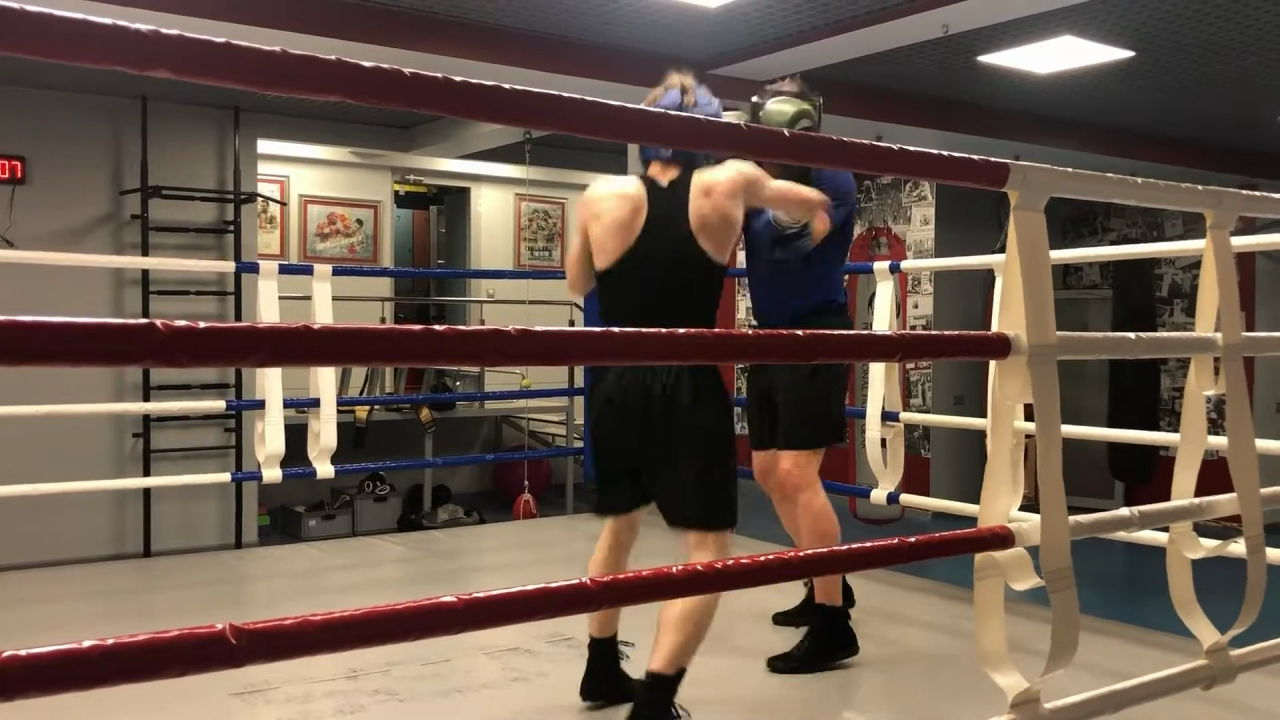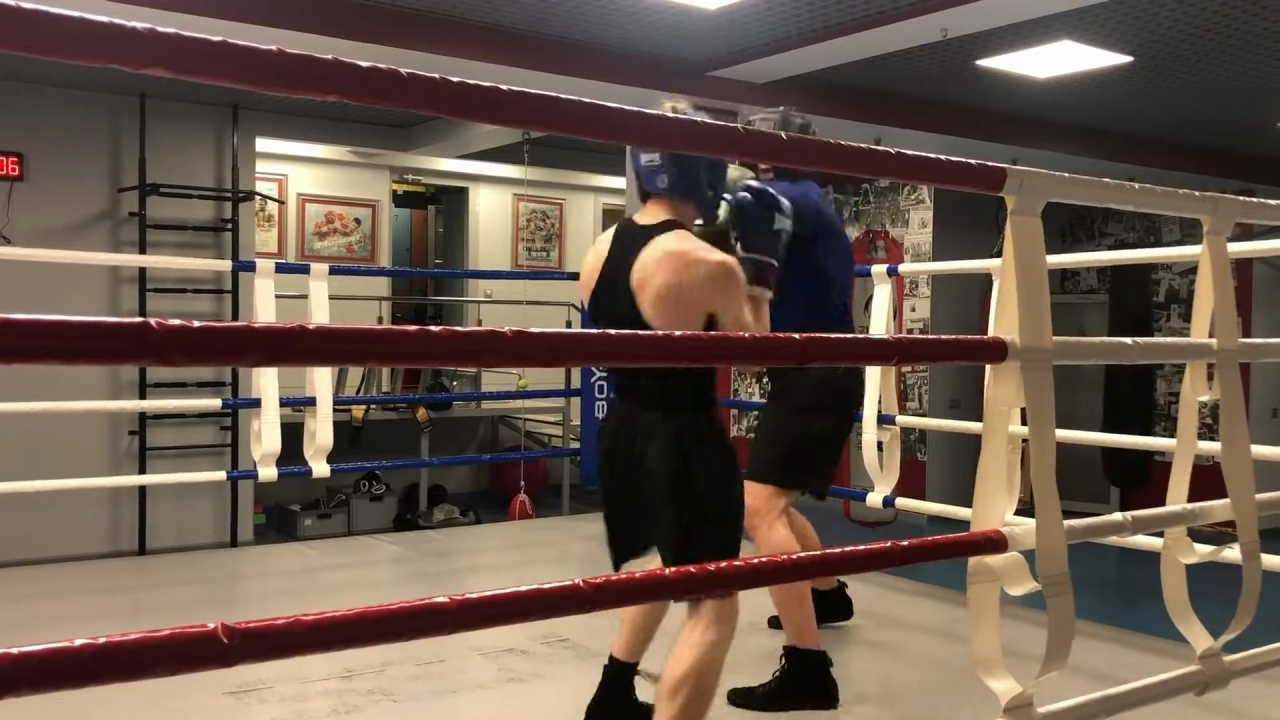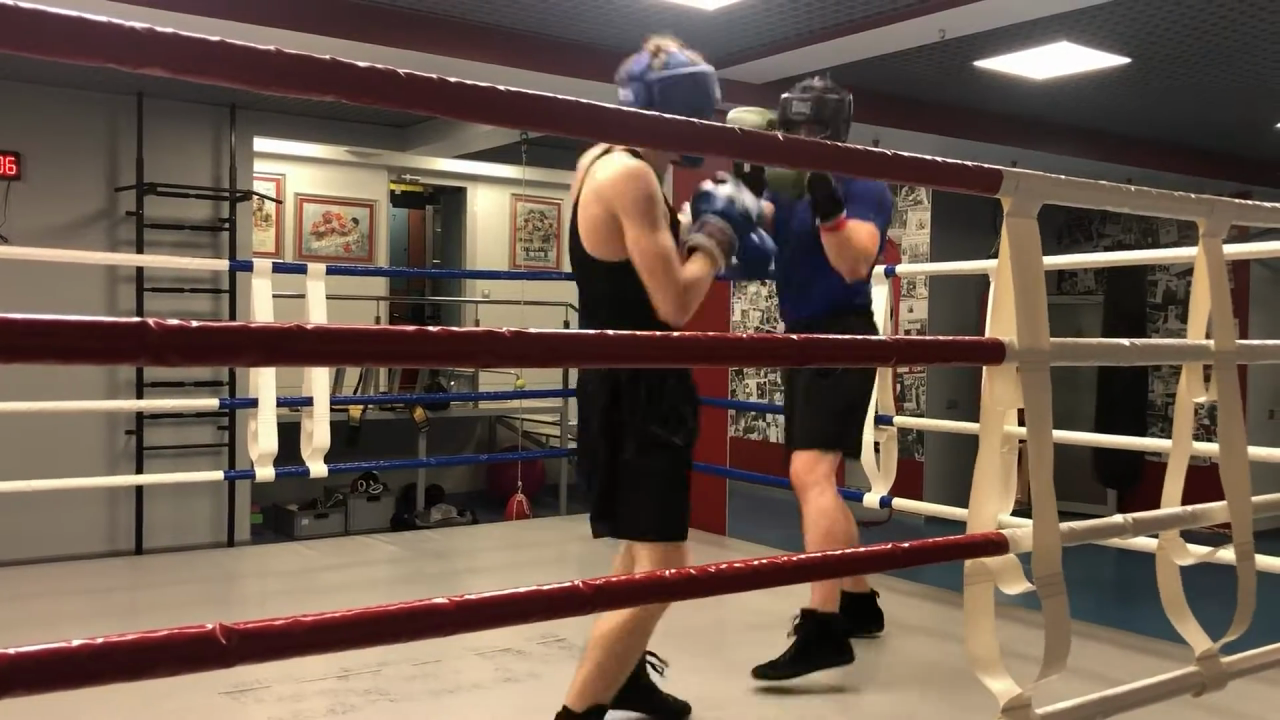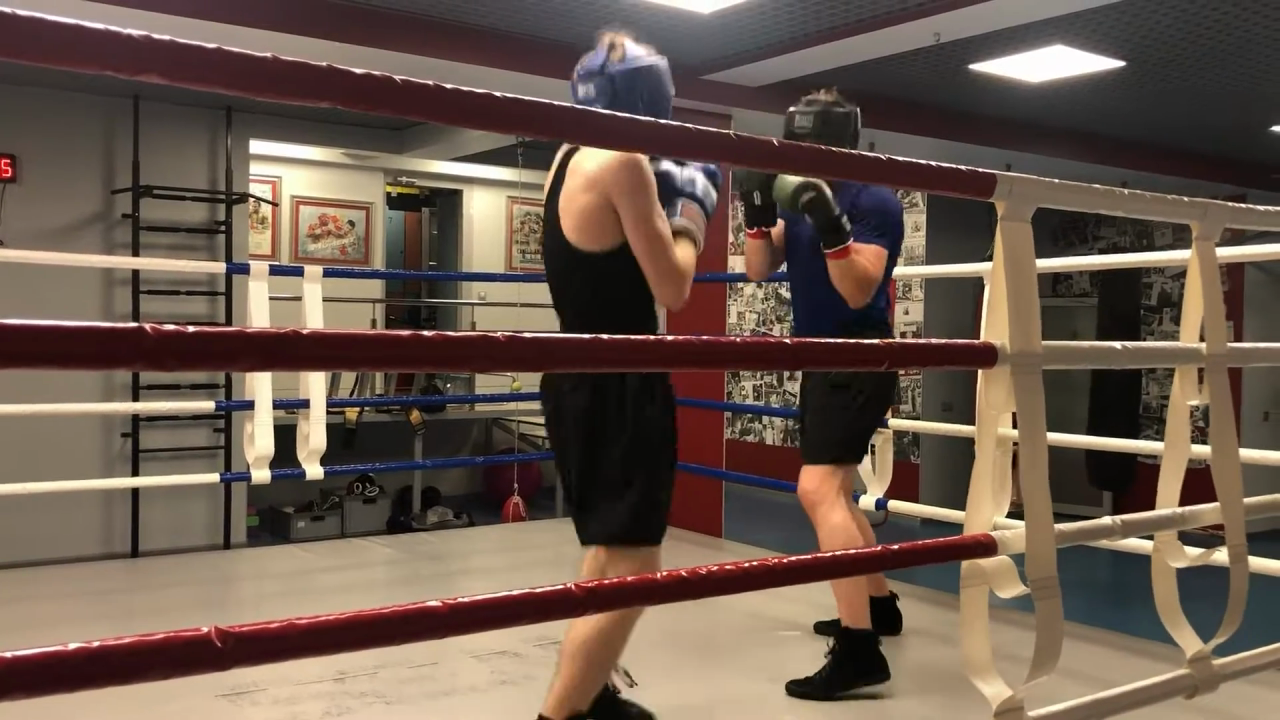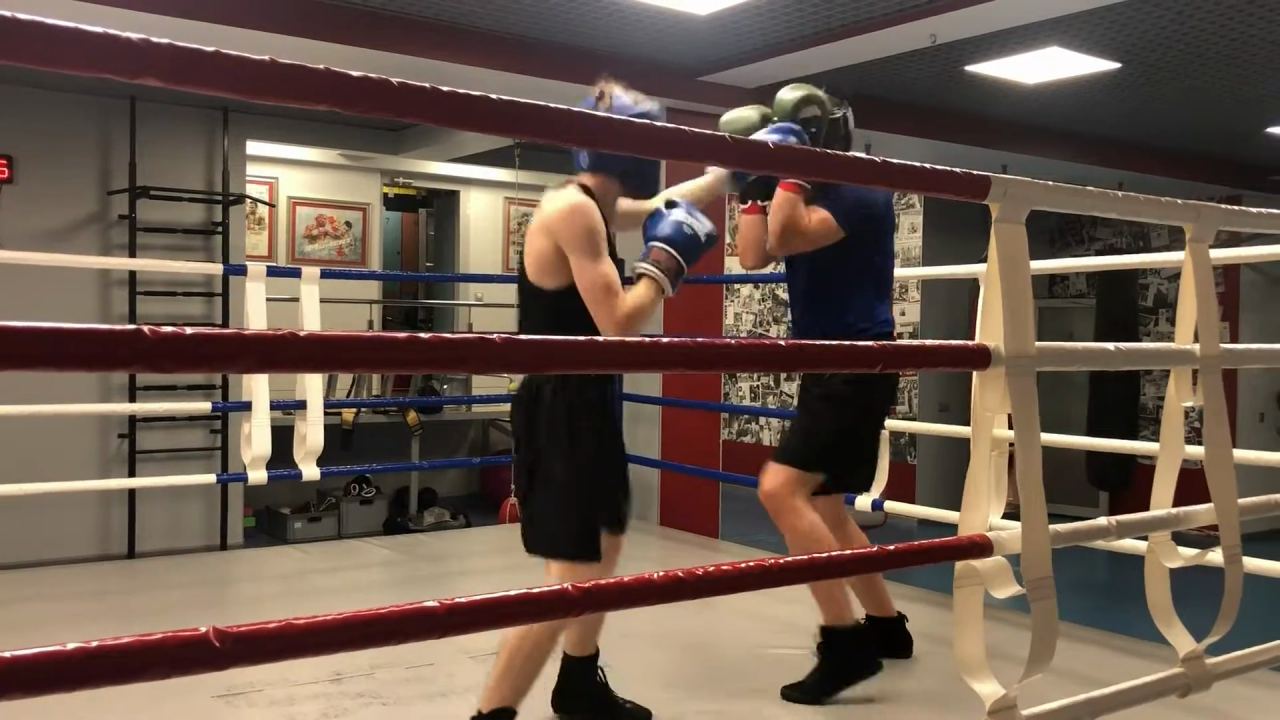
dt=0.5s
person 1, frame 1
left shoulder: (600, 196)
right shoulder: (730, 182)
left elbow: (578, 284)
right elbow: (813, 205)
left hip: (616, 384)
right hip: (684, 387)
left knee: (623, 524)
right knee: (708, 550)
person 1, frame 2
left shoulder: (603, 248)
right shoulder: (707, 265)
right wrist: (759, 258)
left hip: (625, 433)
right hip: (681, 439)
left knee: (676, 567)
right knee: (713, 608)
person 1, frame 3
left shoulder: (599, 162)
right shoulder: (631, 176)
right elbow: (674, 306)
left wrist: (711, 230)
right wrist: (717, 234)
left hip: (620, 383)
right hip: (638, 389)
left knee: (649, 549)
right knee: (659, 568)
person 1, frame 4
left shoulder: (567, 163)
right shoulder: (624, 164)
right elbow: (672, 291)
left wrist: (666, 191)
right wrist: (689, 214)
left hip: (577, 380)
right hip: (615, 386)
left knee: (613, 549)
right knee: (631, 569)
person 1, frame 5
left shoulder: (594, 208)
right shoulder: (574, 210)
left elbow: (660, 205)
right elbow: (619, 323)
right wrist: (670, 257)
left hip: (582, 404)
right hip: (562, 408)
left knee: (603, 545)
right knee: (571, 575)
person 2, frame 1
left shoulder: (833, 180)
left elbow: (796, 228)
left wrist: (791, 166)
left knee: (794, 475)
right knee: (769, 472)
left ankle: (832, 627)
right ankle: (828, 591)
person 2, frame 2
left shoulder: (790, 196)
right shoulder: (793, 203)
left hip: (817, 376)
right hip: (808, 373)
left knee: (759, 508)
right knee: (774, 503)
left ankle: (807, 670)
right ankle: (828, 595)
person 2, frame 3
left shoulder: (866, 190)
right shoulder: (785, 186)
left elbow: (855, 267)
left wrist: (820, 192)
left hip: (842, 340)
right hip: (804, 343)
left knee: (811, 474)
right knee: (818, 480)
left ankle: (824, 631)
right ankle: (857, 601)
person 2, frame 4
left shoulder: (875, 202)
right shoulder: (801, 200)
left elbow: (859, 294)
right elbow: (758, 270)
left wrist: (832, 225)
right wrist: (757, 207)
left knee: (817, 490)
right knee: (834, 490)
left ankle: (857, 649)
right ankle: (879, 604)
person 2, frame 5
left shoulder: (861, 195)
right shoulder: (809, 193)
left elbow: (787, 241)
right elbow: (754, 255)
right wrist: (754, 184)
left hip: (858, 368)
right hip: (832, 370)
left knee: (782, 489)
right knee: (826, 508)
left ankle: (843, 644)
right ankle: (885, 626)
